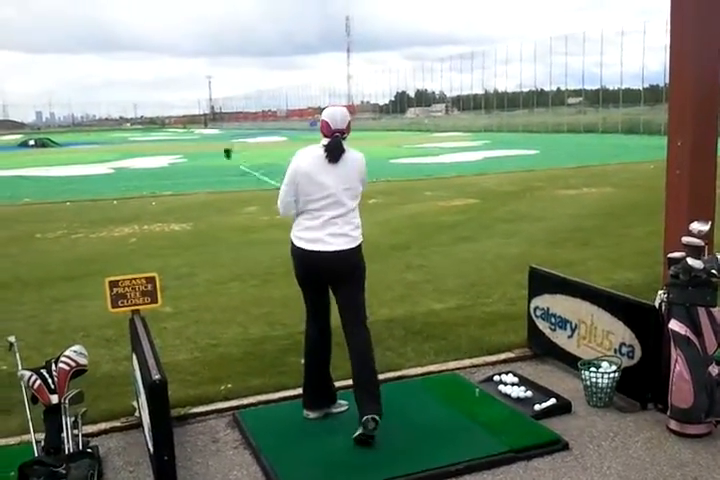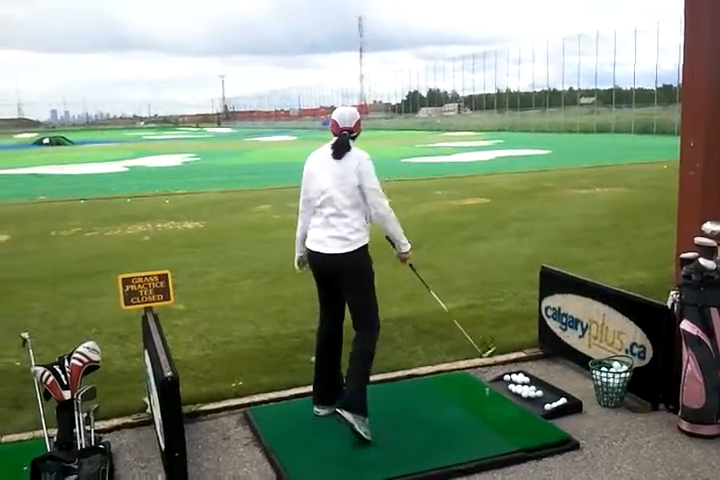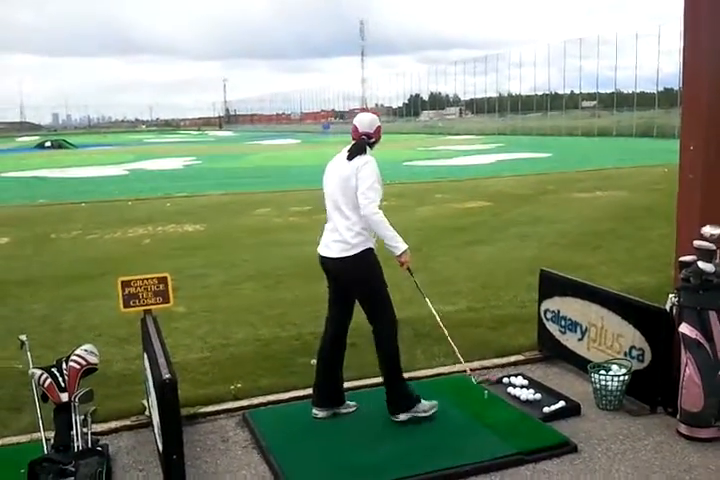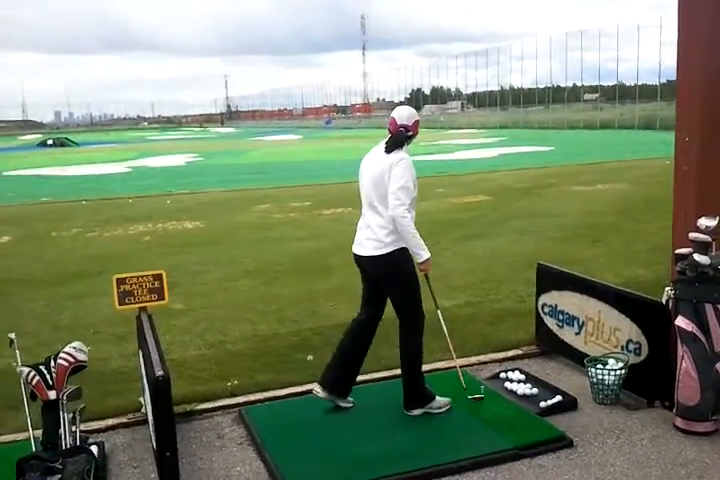
dt=0.4s
person 1, frame 1
left shoulder: (302, 159)
right shoulder: (358, 161)
left elbow: (285, 208)
left hip: (306, 252)
right hip: (346, 254)
left knee: (316, 323)
right knee: (356, 327)
left ankle: (316, 401)
right ankle: (369, 410)
person 1, frame 2
left shoulder: (314, 159)
right shoulder: (360, 160)
left elbow: (304, 210)
right elbow: (379, 208)
left wrist: (300, 248)
right wrist: (402, 244)
left hip: (318, 252)
right hip: (350, 253)
left knee: (329, 321)
right knee: (366, 327)
left ankle: (325, 397)
right ankle: (353, 404)
person 1, frame 3
left shoulder: (334, 162)
right shoulder: (365, 163)
right elbow: (370, 211)
right wrist: (399, 248)
left hip: (330, 253)
right hip: (355, 254)
left knee: (336, 323)
right knee: (384, 324)
left ankle: (326, 400)
right ankle: (402, 403)
person 1, frame 4
left shoulder: (372, 156)
right shoulder: (401, 160)
right elbow: (399, 213)
right wrist: (421, 253)
left hip: (364, 249)
right hip: (389, 252)
left knee: (369, 315)
right knee: (412, 321)
left ankle: (333, 384)
right ankle: (417, 399)
